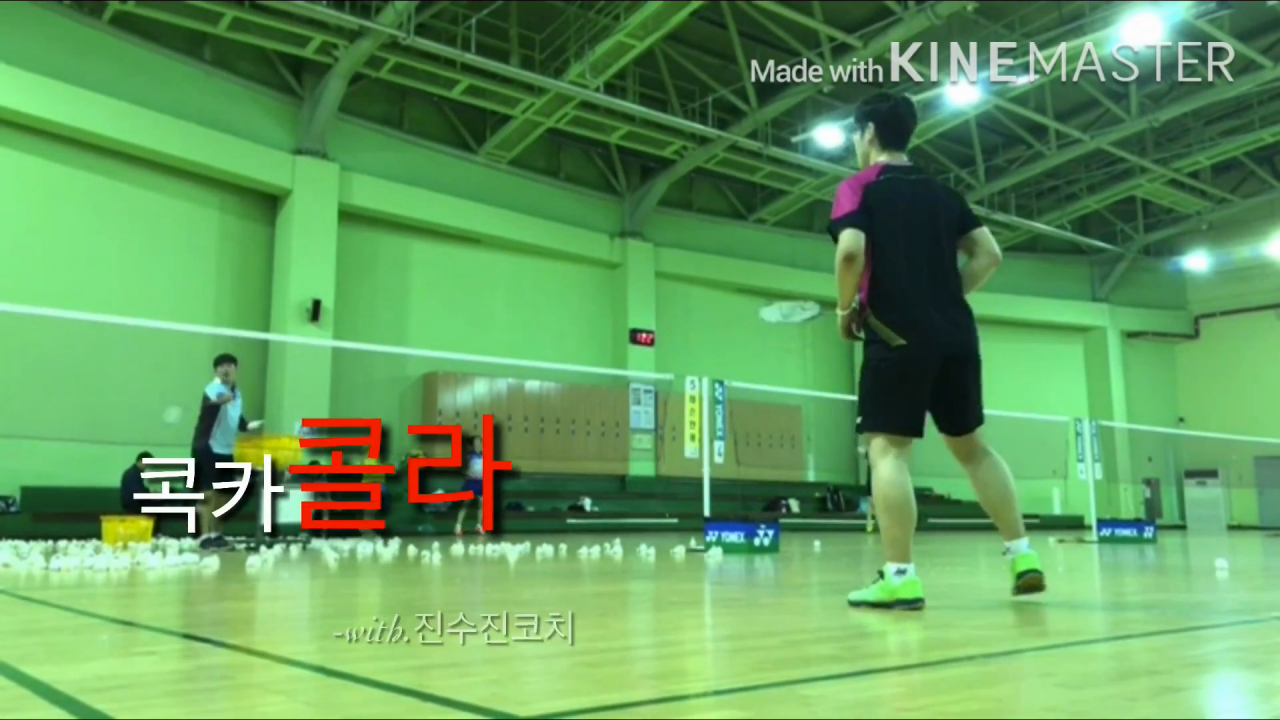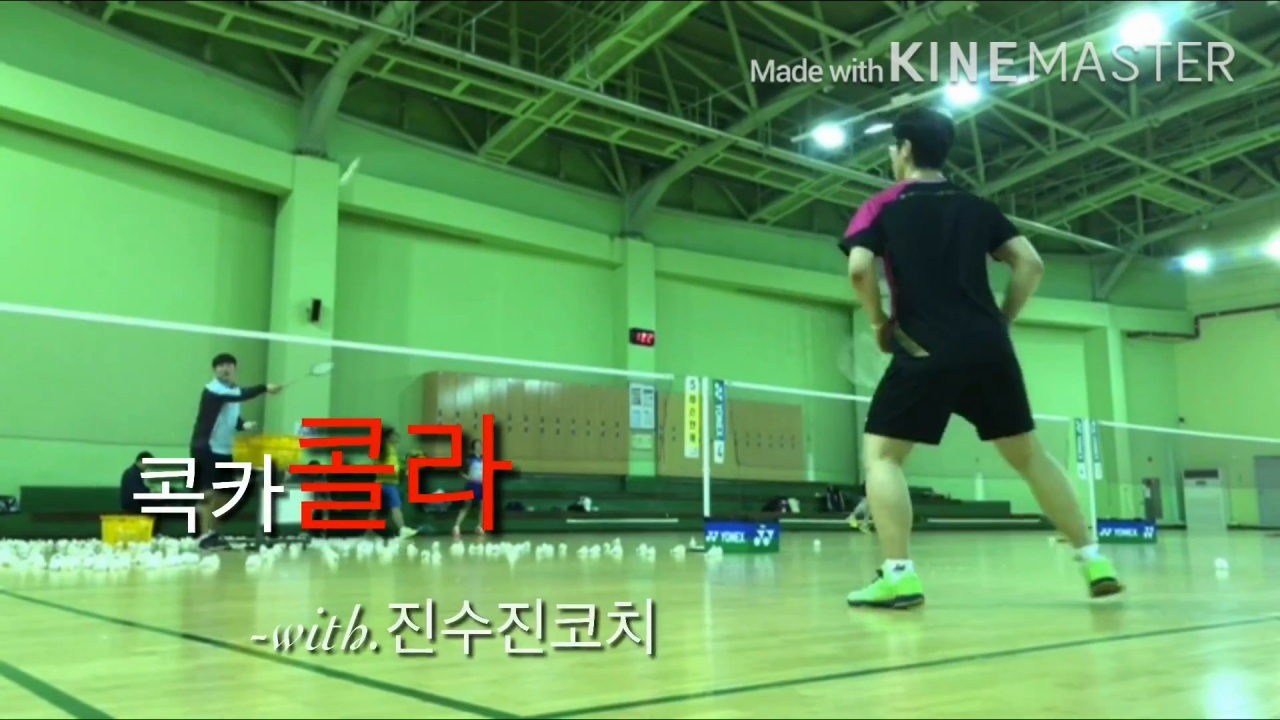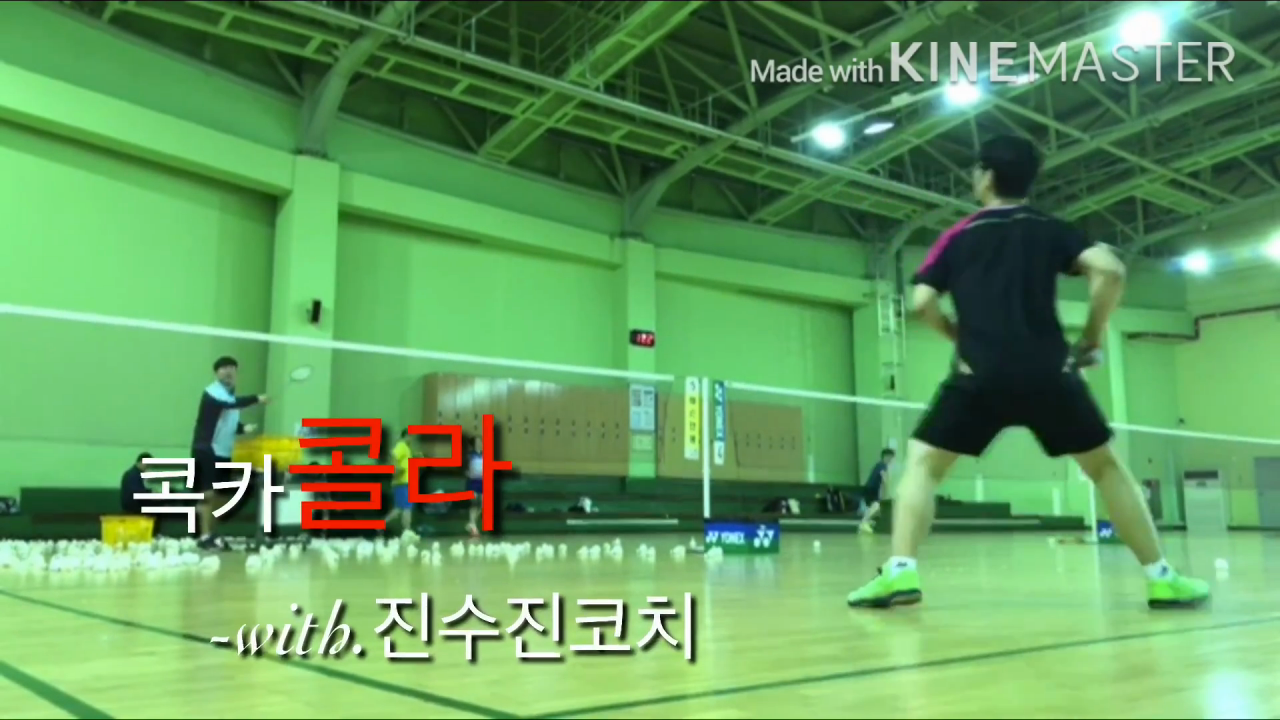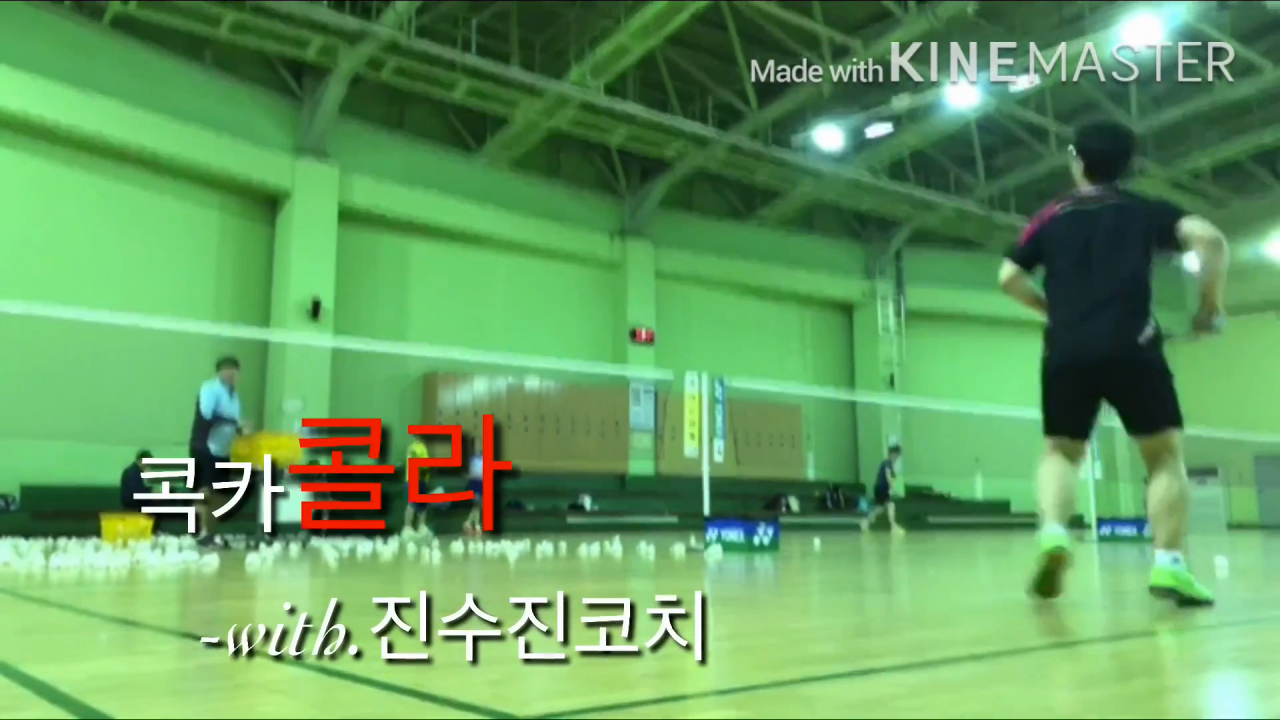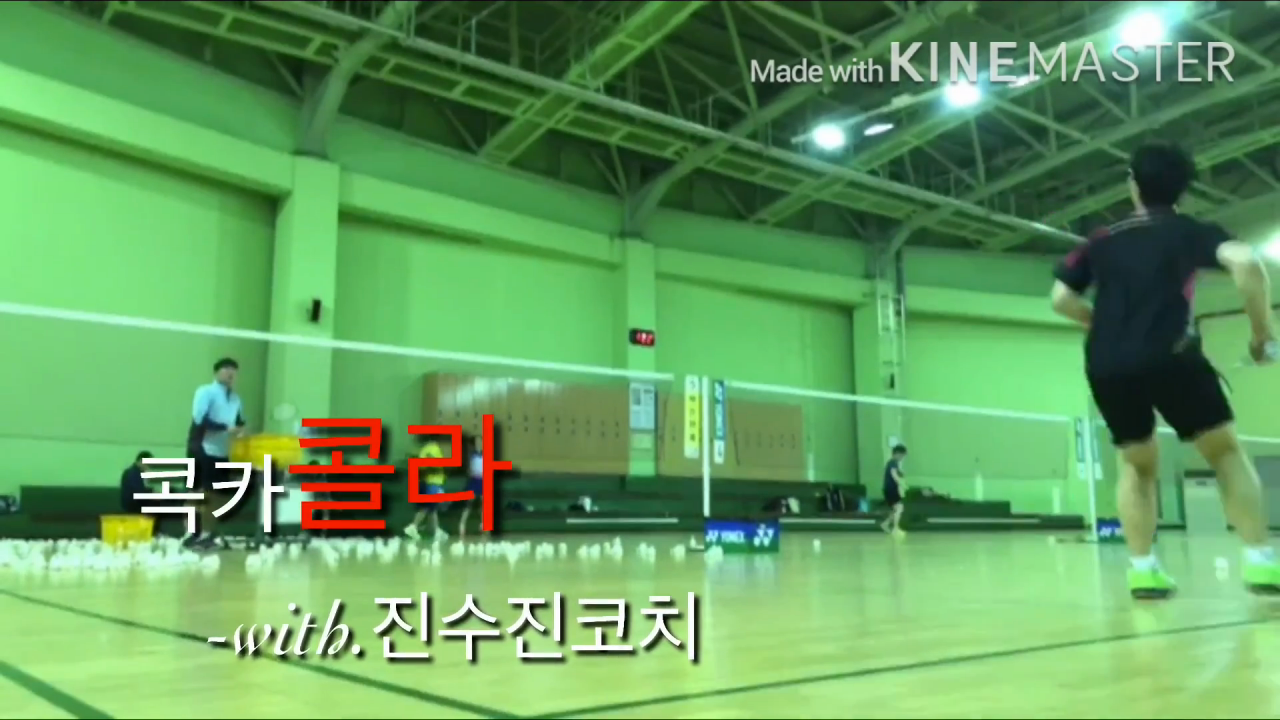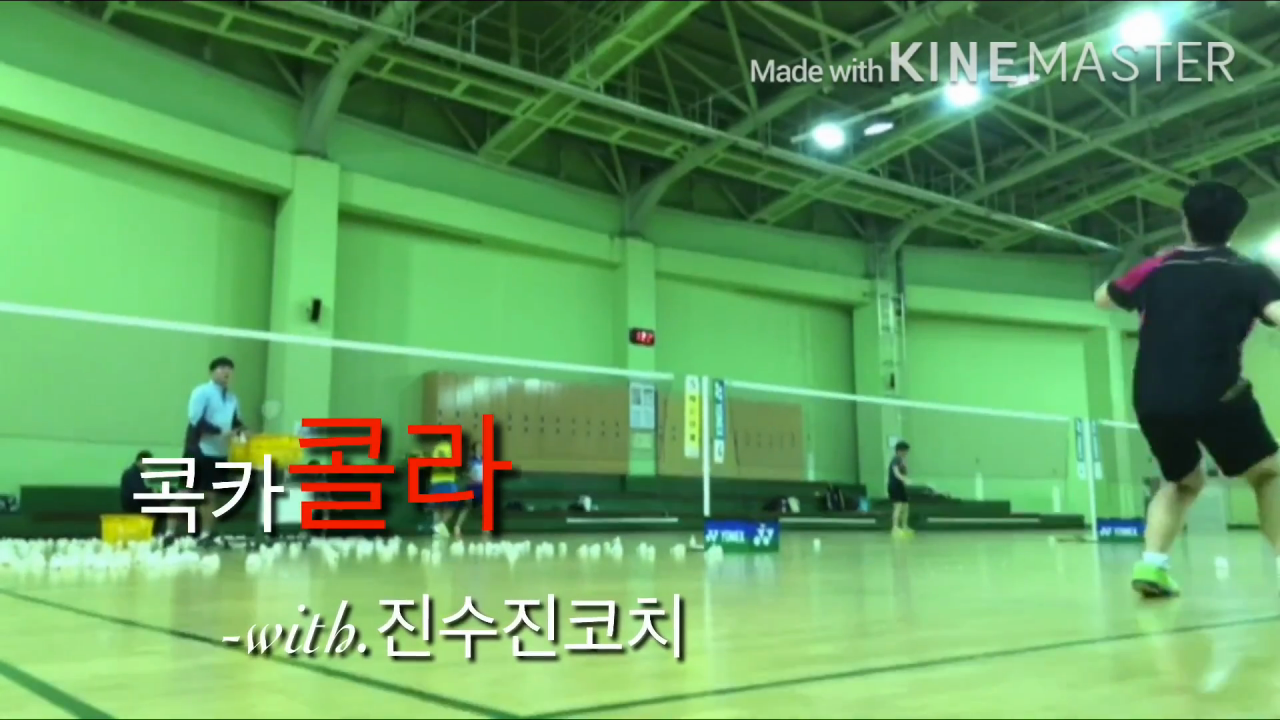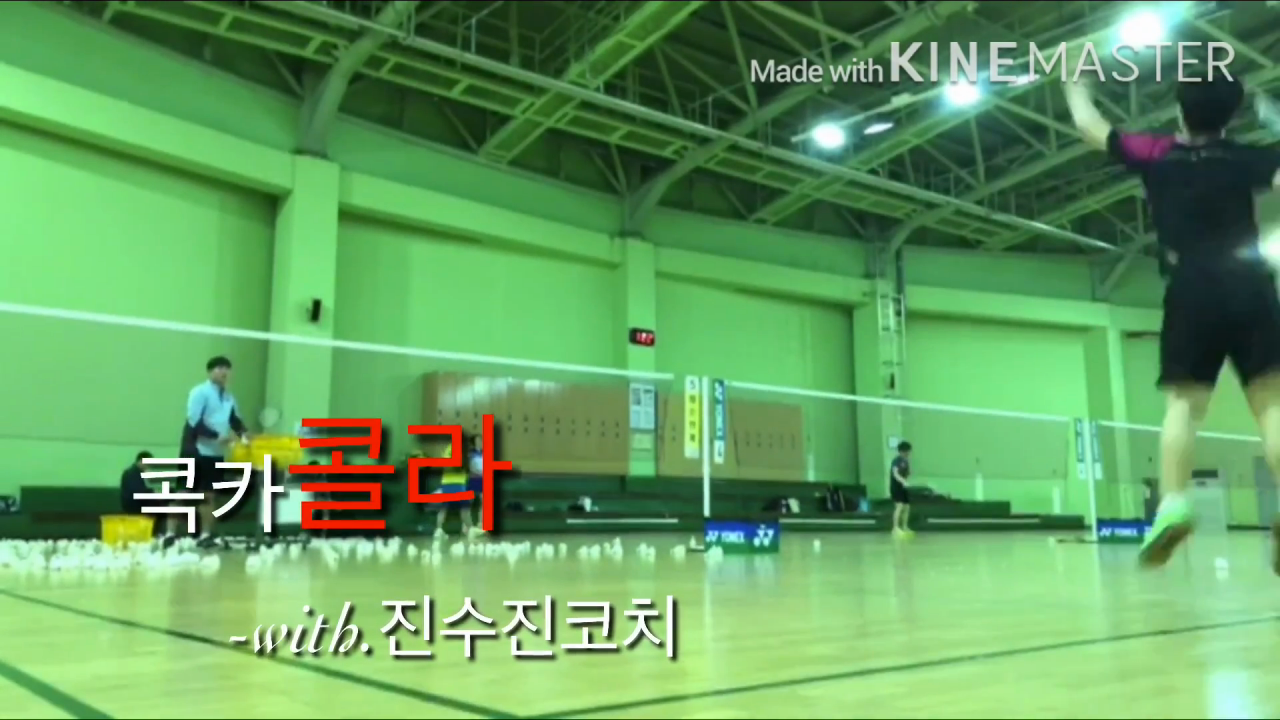
dt=0.2s
person 1, frame 1
left shoulder: (858, 187)
right shoulder: (941, 191)
left elbow: (852, 250)
right elbow: (989, 254)
left wrist: (846, 307)
left hip: (898, 340)
right hip: (957, 337)
left knee: (886, 452)
right knee: (973, 449)
left ankle: (899, 577)
right ankle: (1022, 554)
person 1, frame 2
left shoulder: (881, 208)
right shoulder: (978, 207)
left elbow: (858, 267)
right elbow: (1031, 263)
left wrist: (881, 320)
right wrist: (1004, 323)
left hip: (925, 355)
right hip: (989, 351)
left knee: (882, 455)
right knee: (1027, 455)
left ankle: (898, 575)
right ankle: (1095, 560)
person 1, frame 3
left shoulder: (957, 238)
right shoulder: (1054, 230)
left elbow: (921, 302)
right elbow: (1109, 270)
right wrist: (1092, 335)
left hip: (979, 376)
right hip: (1047, 370)
left knee: (921, 465)
right knee: (1106, 466)
left ankle: (897, 574)
right ankle: (1160, 576)
person 1, frame 4
left shoulder: (1051, 220)
right shoulder: (1146, 211)
left elbow: (1009, 278)
right elbow: (1209, 238)
right wrist: (1210, 304)
left hip: (1066, 352)
right hip: (1130, 347)
left knee: (1059, 453)
right knee: (1164, 455)
left ankle: (1052, 534)
right ankle: (1169, 564)
person 1, frame 5
left shoulder: (1103, 240)
right shoulder: (1195, 231)
left elbow: (1062, 298)
left hip: (1106, 367)
right hip: (1169, 357)
left knee: (1138, 463)
right knee: (1226, 452)
left ankle: (1143, 567)
person 1, frame 6
left shoulder: (1159, 269)
left elbow: (1104, 299)
left hip: (1155, 403)
right hip: (1219, 400)
left knee: (1180, 485)
left ankle: (1153, 565)
person 1, frame 7
left shoulder: (1157, 158)
left elbow: (1090, 128)
left wrist: (1075, 91)
left hip: (1193, 294)
left knee: (1183, 407)
left ankle: (1173, 506)
person 2, frame 1
left shoulder: (236, 393)
right shoulder: (214, 389)
right elbow: (216, 400)
left wrist: (248, 425)
right wrist: (221, 399)
left hip: (227, 451)
right hip: (207, 449)
left knee: (223, 493)
right knee: (207, 493)
left ankle: (216, 534)
right ankle: (205, 536)
person 2, frame 2
left shoulder: (232, 390)
right shoulder: (213, 389)
right elbow: (238, 395)
left wrist: (242, 424)
right wrist: (264, 388)
left hip: (224, 450)
right hip: (206, 448)
left knee: (222, 493)
right knee: (207, 492)
left ankle: (212, 532)
right ankle: (204, 536)
person 2, frame 3
left shoulder: (230, 394)
right shoulder: (212, 391)
right elbow: (231, 404)
left wrist: (242, 428)
right wrist: (256, 399)
left hip: (224, 452)
right hip: (207, 449)
left knee: (217, 495)
right knee: (207, 493)
left ankle: (211, 534)
right ankle: (204, 536)
person 2, frame 4
left shoulder: (233, 395)
right shoulder: (209, 389)
right elbow: (209, 414)
left wrist: (241, 428)
right wrist: (235, 421)
left hip: (222, 451)
right hip: (205, 447)
left knee: (214, 493)
right knee: (204, 491)
left ankle: (209, 533)
right ankle: (203, 533)
person 2, frame 5
left shoulder: (235, 398)
right shoulder: (205, 392)
left elbow: (238, 422)
right elbow: (199, 419)
left wrist: (240, 429)
right wrist: (225, 428)
left hip: (221, 453)
right hip: (202, 449)
left knee: (211, 494)
right knee: (197, 491)
left ankle: (206, 535)
right ankle: (189, 534)
person 2, frame 6
left shoulder: (231, 398)
right shoulder: (201, 392)
left elbow: (236, 421)
right elbow: (195, 420)
left wrist: (240, 432)
right wrist: (220, 432)
left hip: (219, 453)
right hip: (199, 450)
left knee: (210, 495)
left ankle: (206, 535)
person 2, frame 7
left shoulder: (228, 397)
right shoulder: (199, 392)
left elbow: (234, 419)
right elbow: (193, 421)
left wrist: (242, 433)
right wrist: (216, 436)
left hip: (215, 453)
right hip: (195, 450)
left knee: (208, 495)
left ankle: (205, 536)
